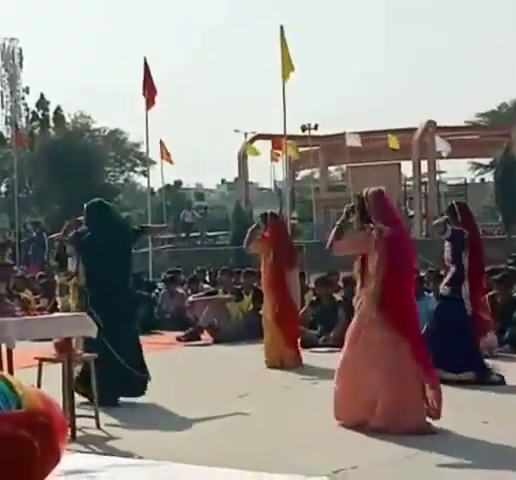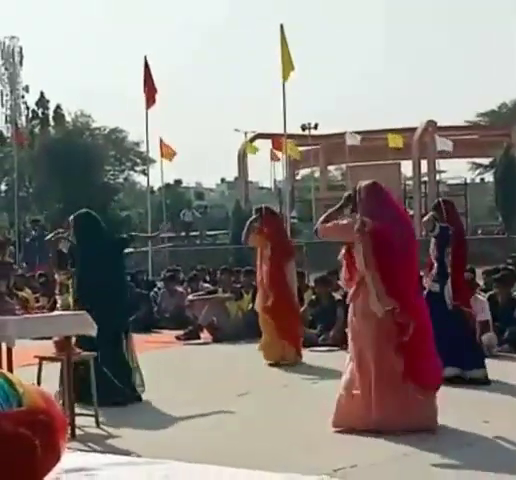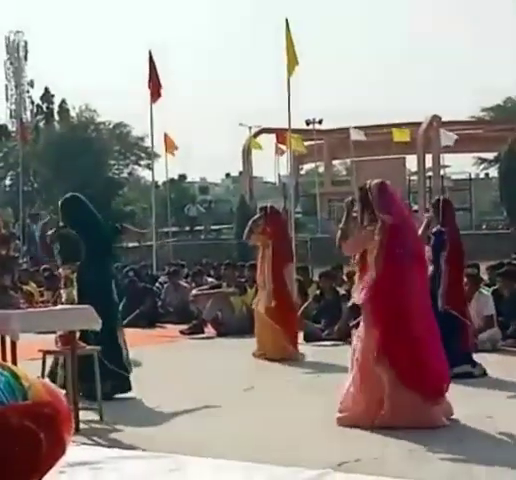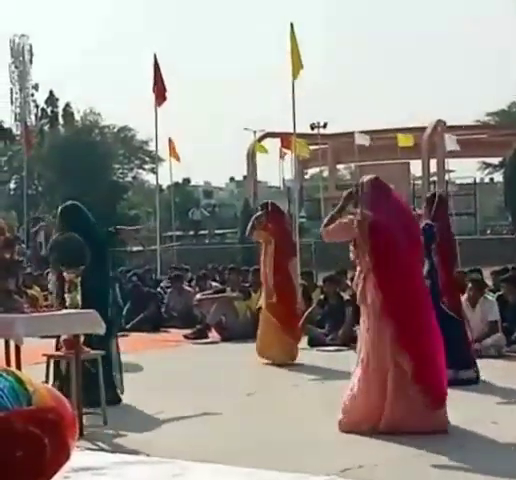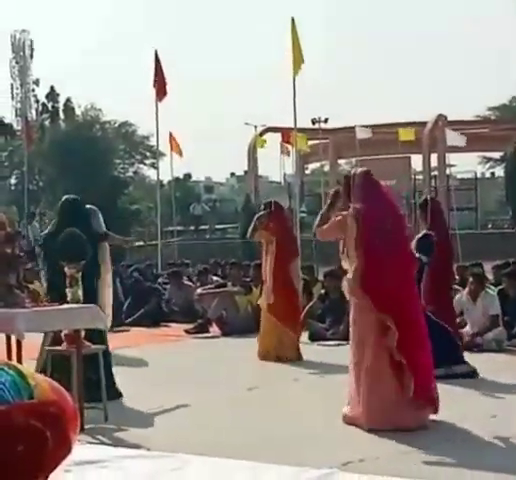
dt=0.3s
person 1, frame 1
left shoulder: (372, 234)
right shoulder: (394, 232)
left elbow: (333, 246)
left wrist: (345, 218)
left hip: (376, 307)
right hip: (398, 306)
left knee: (357, 362)
right knee: (396, 361)
left ankle: (358, 413)
right ankle: (405, 414)
person 1, frame 2
left shoulder: (359, 226)
right shoulder: (397, 223)
left elbow: (320, 229)
left wrist: (342, 206)
left hip: (370, 301)
right hip: (399, 300)
left knee: (373, 358)
right knee: (400, 354)
left ankle: (375, 415)
right ankle: (408, 411)
person 1, frame 3
left shoulder: (378, 227)
right shoulder: (398, 224)
left elbow: (344, 246)
left wrist: (347, 215)
left hip: (384, 300)
right hip: (407, 298)
left knee: (376, 355)
right knee: (411, 346)
left ankle: (368, 410)
right ankle: (419, 407)
person 1, frame 4
left shoulder: (361, 221)
right shoulder: (401, 218)
left elbow: (325, 232)
left wrist: (342, 205)
left hip: (381, 296)
right hip: (408, 295)
left knee: (383, 355)
right knee: (413, 347)
left ankle: (371, 414)
right ankle: (421, 411)
person 1, frame 5
left shoulder: (351, 216)
right shoulder: (389, 213)
left elbow: (319, 232)
right elbow: (402, 251)
left wrist: (331, 202)
left hip: (369, 291)
right hip: (398, 290)
left knee: (371, 350)
right knee: (404, 342)
left ankle: (378, 411)
right ankle: (412, 404)
person 2, frame 1
left shoulder: (87, 238)
right shoulder: (121, 233)
right elbow: (141, 230)
right wrist: (162, 229)
left hip: (99, 298)
right hip: (121, 297)
left knee: (102, 341)
right knee: (122, 338)
left ankle: (106, 392)
right ankle: (129, 383)
person 2, frame 2
left shoulder: (81, 250)
right shoulder: (110, 244)
right elbow: (130, 239)
left hip: (92, 307)
right hip: (114, 306)
left knee: (92, 347)
right knee: (113, 344)
left ankle: (109, 393)
right ankle: (122, 391)
person 2, frame 3
right shoulder: (98, 229)
left hip: (81, 293)
right hip: (101, 292)
left knee: (83, 337)
right knee: (104, 333)
left ankle: (90, 385)
right ankle: (112, 381)
person 2, frame 4
right shoulder: (96, 237)
left hip: (79, 301)
right hip: (97, 300)
right knee: (99, 341)
left ankle: (92, 393)
right ankle: (105, 391)
person 2, frame 5
left shoulder: (53, 236)
right shoulder: (89, 233)
left hip: (61, 297)
right hip: (88, 296)
left knee: (63, 342)
right knee: (92, 339)
right ankle: (101, 387)
person 3, frame 1
left shoulder: (459, 233)
right shoulder: (468, 234)
left elbow: (438, 225)
left wrist: (446, 220)
left hip: (453, 290)
right hip: (463, 290)
left knee: (443, 329)
right knee: (461, 331)
left ankle: (448, 369)
right ankle: (469, 369)
person 3, frame 2
left shoulder: (445, 231)
right shoulder: (453, 231)
left elbow: (426, 223)
left wrist: (432, 216)
left hip: (440, 287)
right hip: (449, 287)
left knee: (437, 327)
right knee: (456, 328)
right ankle: (469, 367)
person 3, frame 3
left shoulder: (439, 232)
right shoulder: (449, 232)
left hip: (437, 286)
right hip: (448, 287)
left knee: (435, 325)
right knee: (449, 325)
right ankle: (460, 363)
person 3, frame 4
left shoulder: (429, 227)
right shoulder: (443, 228)
left hip: (433, 282)
right hip: (443, 282)
right knee: (447, 322)
left ankle: (443, 367)
right ankle: (460, 367)
person 3, frame 5
left shoulder: (426, 237)
right shoulder: (440, 234)
left elbow: (420, 261)
left hip: (428, 288)
right hip: (440, 288)
left knee: (427, 325)
right knee: (439, 324)
left ankle: (439, 364)
right ankle: (450, 363)
person 4, frame 1
left shoulder: (269, 239)
right shoulder: (283, 239)
left elbow: (248, 246)
left wrist: (252, 230)
left hip: (277, 285)
right hip: (286, 285)
left knee: (277, 319)
right knee: (285, 318)
left ankle: (281, 358)
right ankle: (289, 356)
person 4, frame 2
left shoulder: (267, 234)
right shoulder: (277, 233)
left elbow: (246, 240)
left wrist: (250, 223)
left hip: (274, 280)
right hip: (281, 280)
left knee: (273, 314)
right knee: (282, 313)
left ankle: (280, 353)
right ankle: (288, 353)
person 4, frame 3
left shoulder: (270, 232)
right shoulder: (278, 232)
left elbow: (249, 238)
left wrist: (254, 222)
left hip: (274, 279)
right hip: (279, 279)
left knee: (271, 313)
right knee: (269, 313)
left ankle: (278, 351)
right ankle: (276, 349)
person 4, frame 4
left shoulder: (272, 229)
right shoulder: (280, 229)
left elbow: (251, 234)
left wrist: (256, 219)
left hip: (277, 279)
right hip: (283, 279)
left knee: (276, 314)
right knee: (283, 314)
left ankle: (280, 354)
right ankle: (283, 352)
person 4, frame 5
left shoulder: (273, 228)
right shoulder: (282, 229)
left elbow: (253, 234)
left wrist: (258, 219)
left hip: (278, 278)
right hip: (286, 278)
left knee: (276, 313)
right knee: (284, 313)
left ankle: (282, 351)
right ankle: (287, 350)
